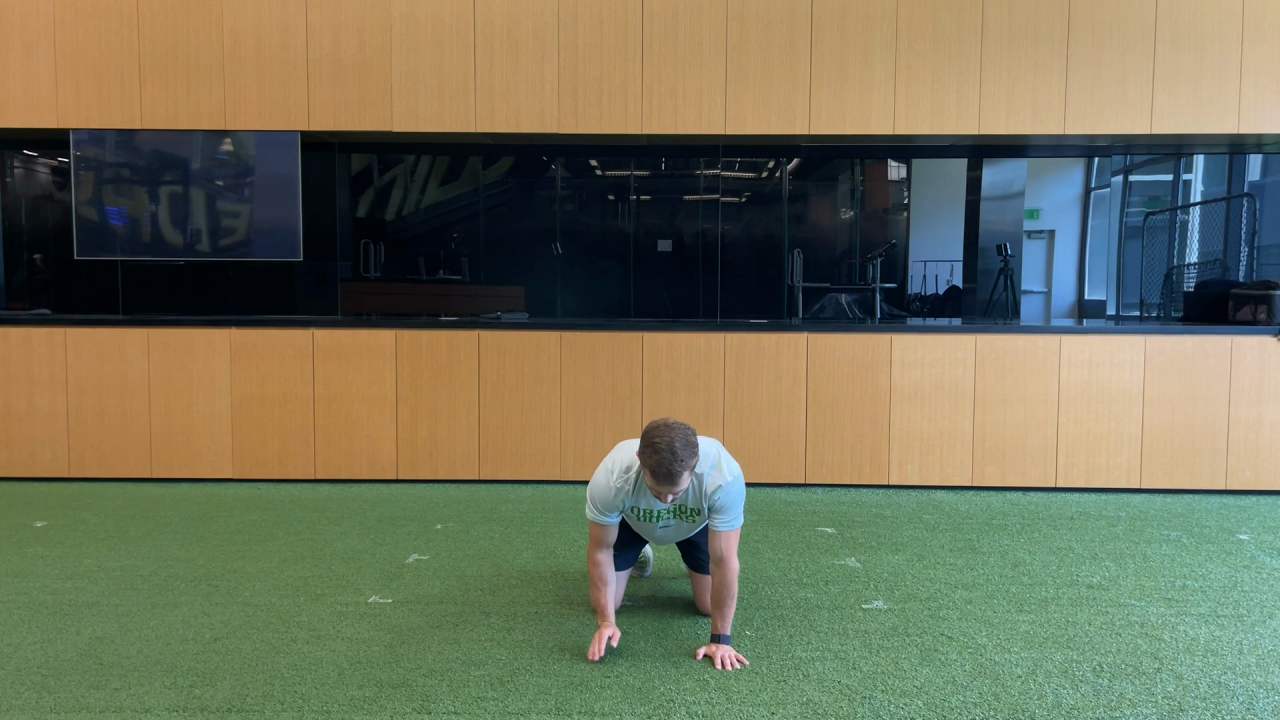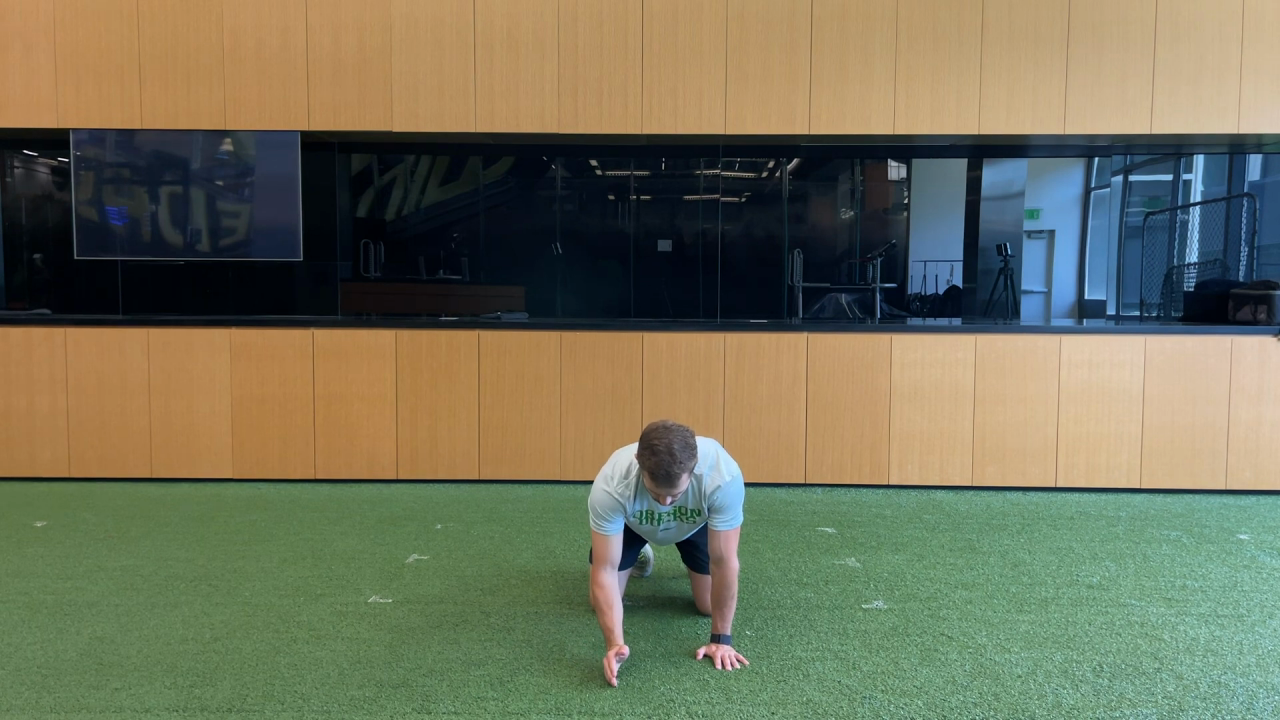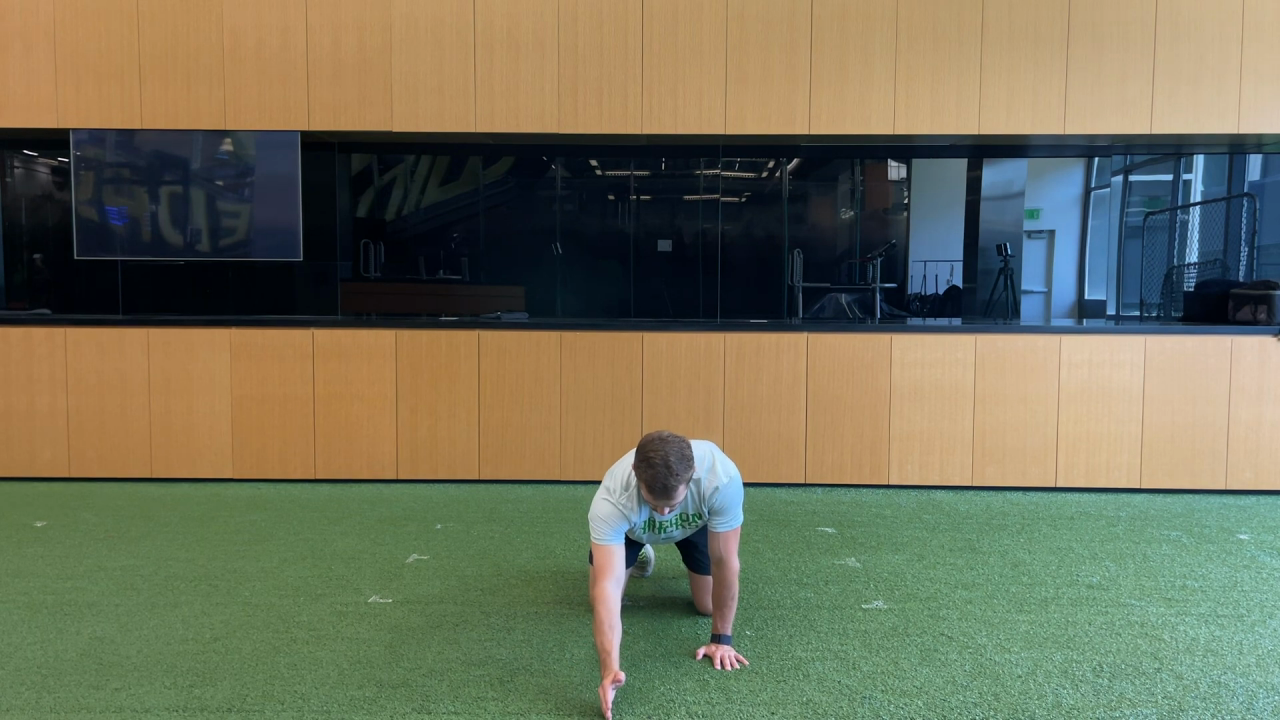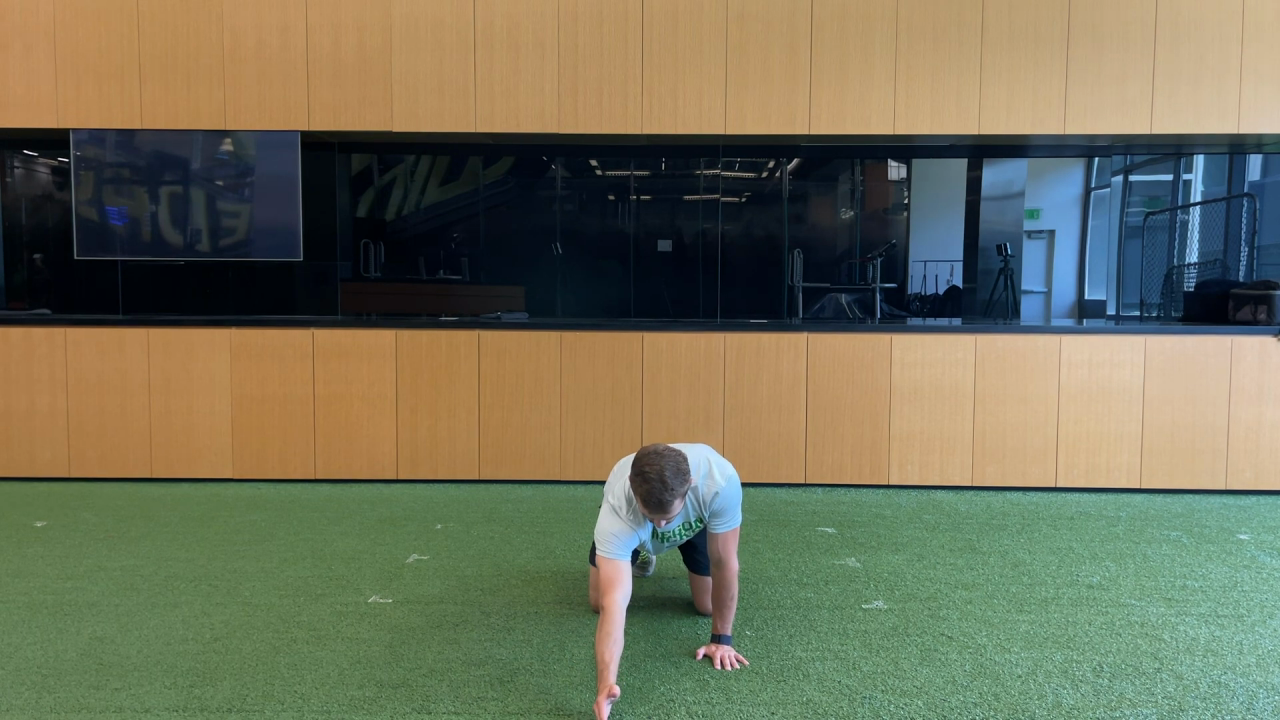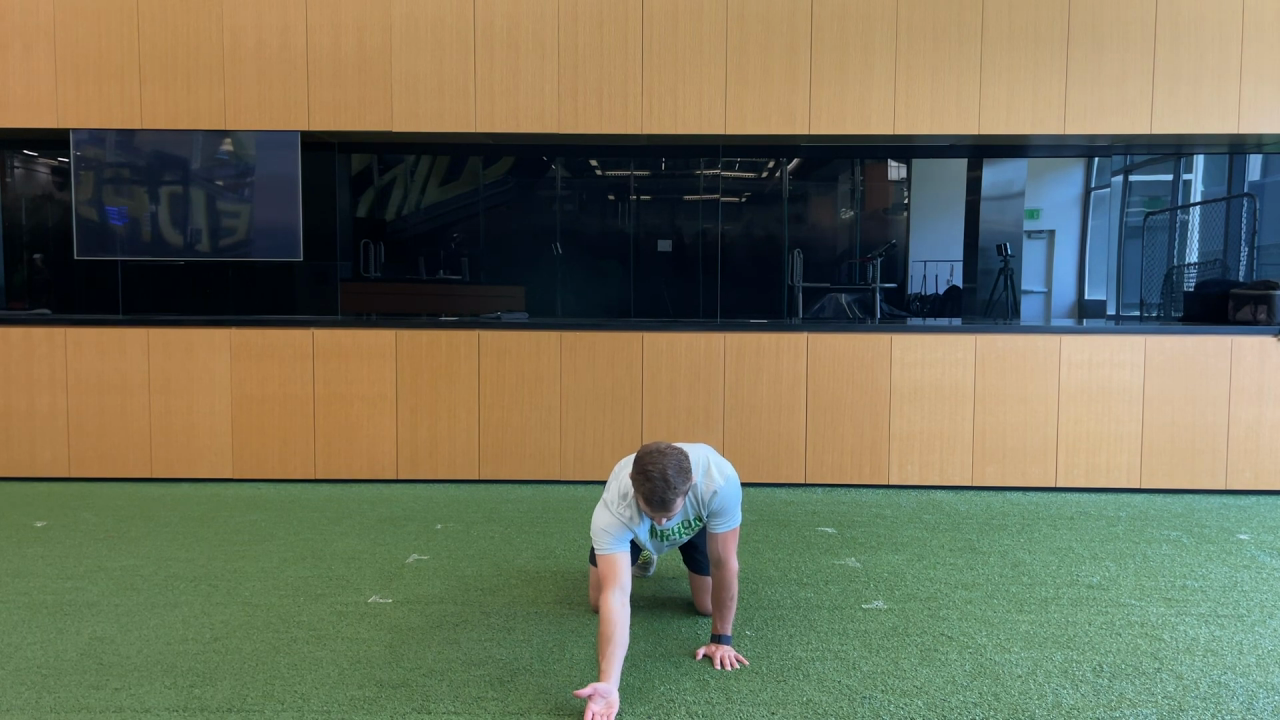
dt=1s
person 1, frame 1
left shoulder: (724, 476)
right shoulder: (611, 477)
left elbow: (724, 562)
right elbow: (600, 550)
left wrist: (721, 639)
right wrist: (606, 621)
left hip: (697, 523)
right hip: (630, 520)
left knee: (709, 605)
right knee: (607, 601)
left ankle: (692, 561)
right ankle: (638, 557)
person 1, frame 2
left shoulder: (723, 477)
right shoulder: (611, 484)
left elbow: (724, 562)
right elbow: (605, 571)
left wrist: (721, 639)
right wrist: (614, 643)
left hip: (697, 522)
right hip: (631, 523)
left knee: (709, 605)
right knee: (601, 603)
left ankle: (692, 562)
right ankle: (639, 555)
person 1, frame 3
left shoulder: (722, 478)
right shoulder: (612, 499)
left elbow: (725, 563)
right elbow: (607, 586)
left wrist: (721, 638)
right wrist: (610, 669)
left hip: (696, 522)
right hip: (632, 527)
left knee: (708, 605)
right knee: (600, 599)
right ankle: (640, 555)
person 1, frame 4
left shoulder: (720, 481)
right shoulder: (617, 513)
left elbow: (724, 564)
right elbow: (613, 603)
left wrist: (721, 639)
right wrist: (606, 684)
left hip: (696, 520)
left knee: (707, 604)
right knee: (599, 600)
right ankle: (640, 555)
person 1, frame 5
left shoulder: (719, 481)
right shoulder: (613, 511)
left elbow: (724, 564)
right elbow: (615, 596)
left wrist: (721, 639)
right wrist: (608, 682)
left hip: (696, 522)
left knee: (708, 605)
right knee: (598, 601)
right ankle: (641, 555)
